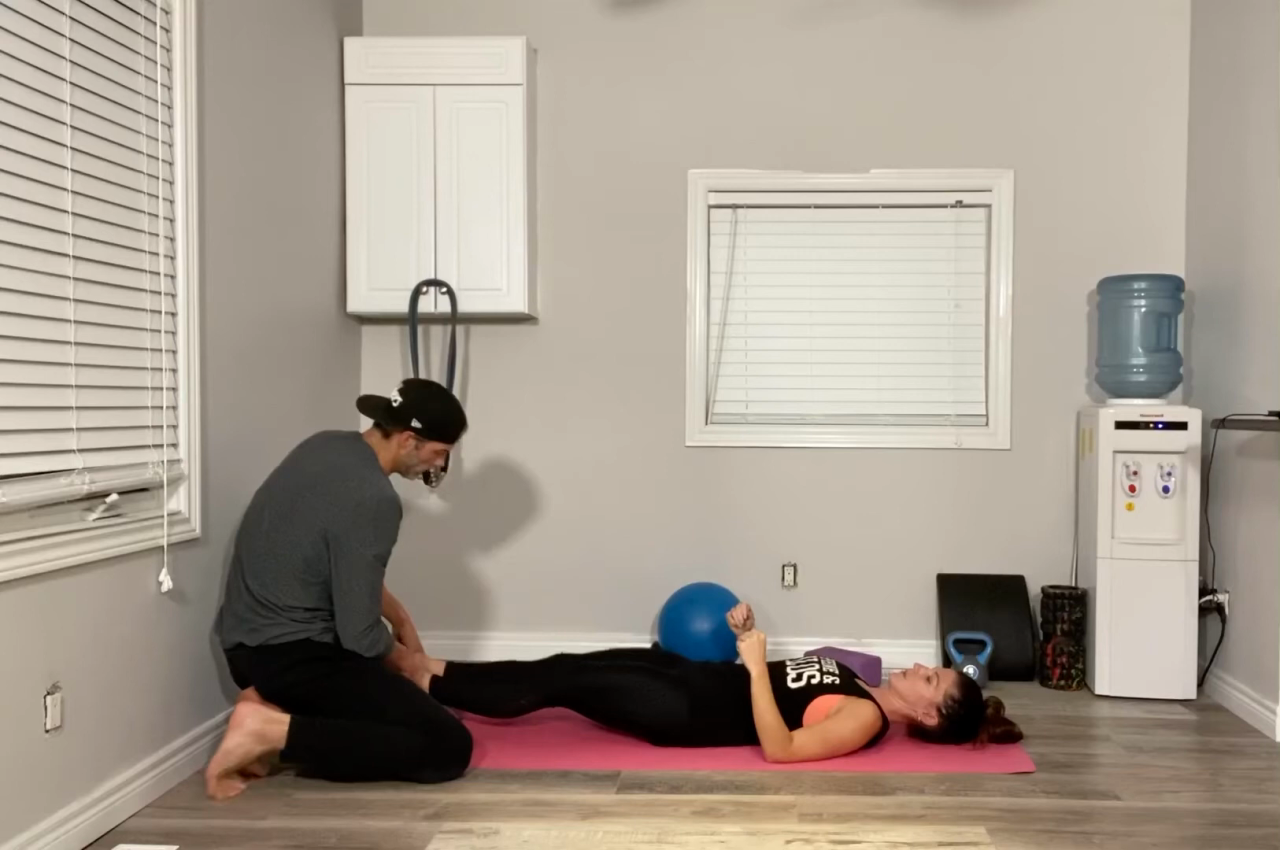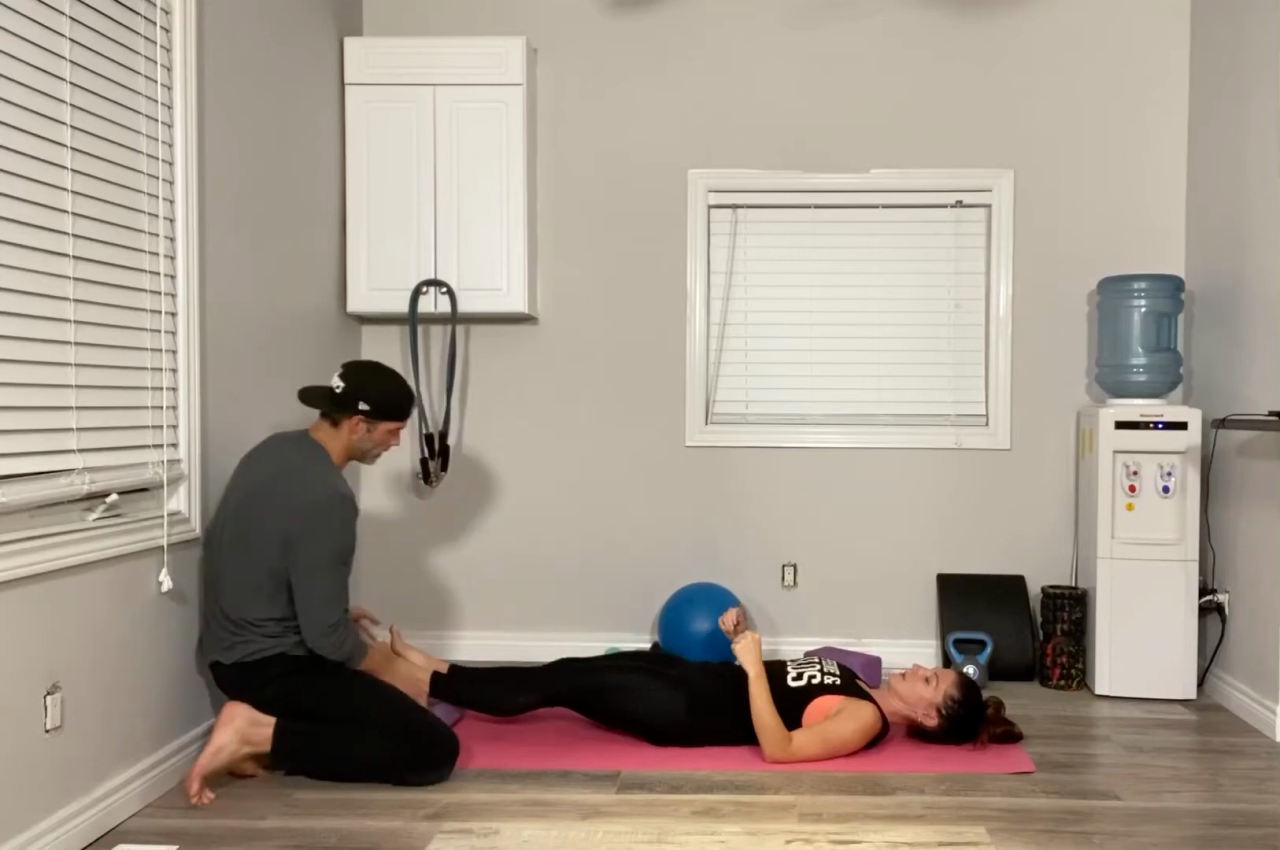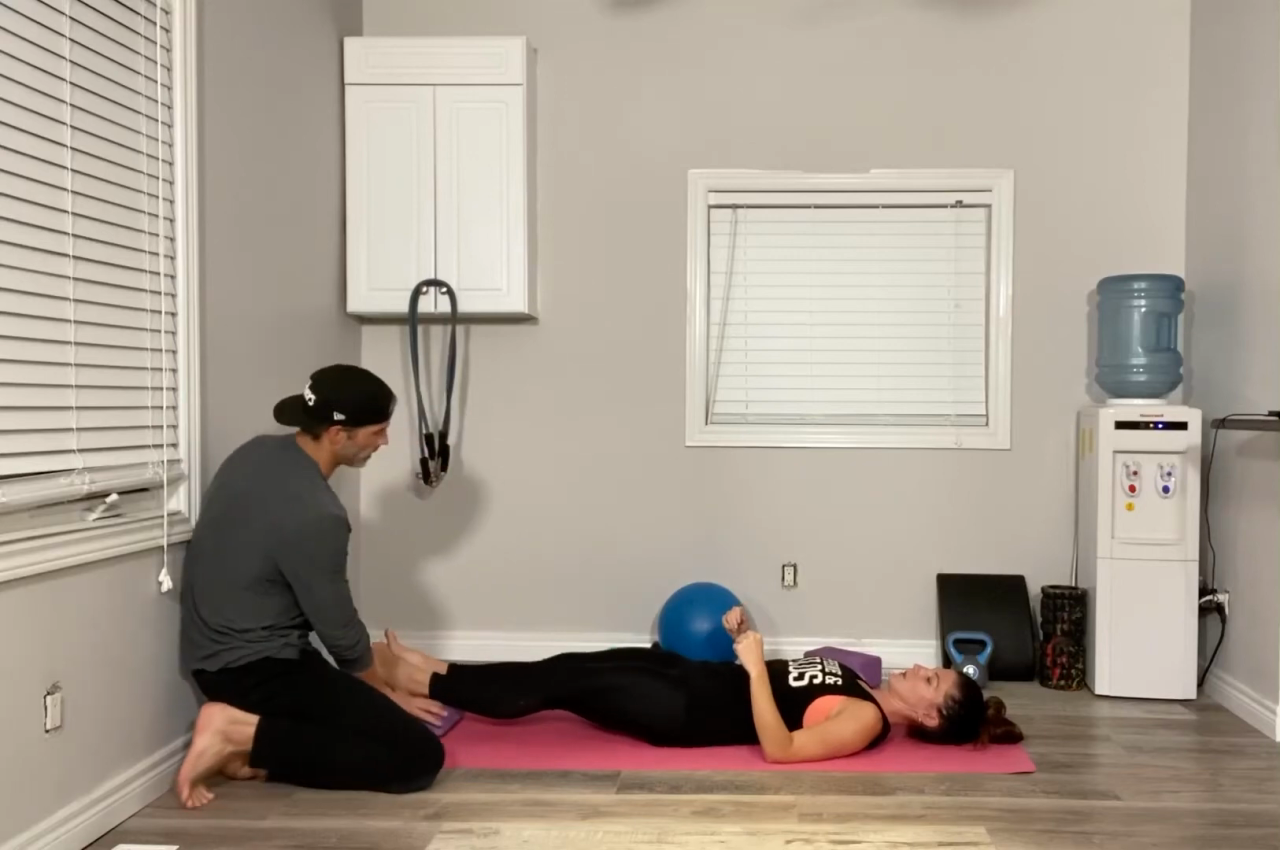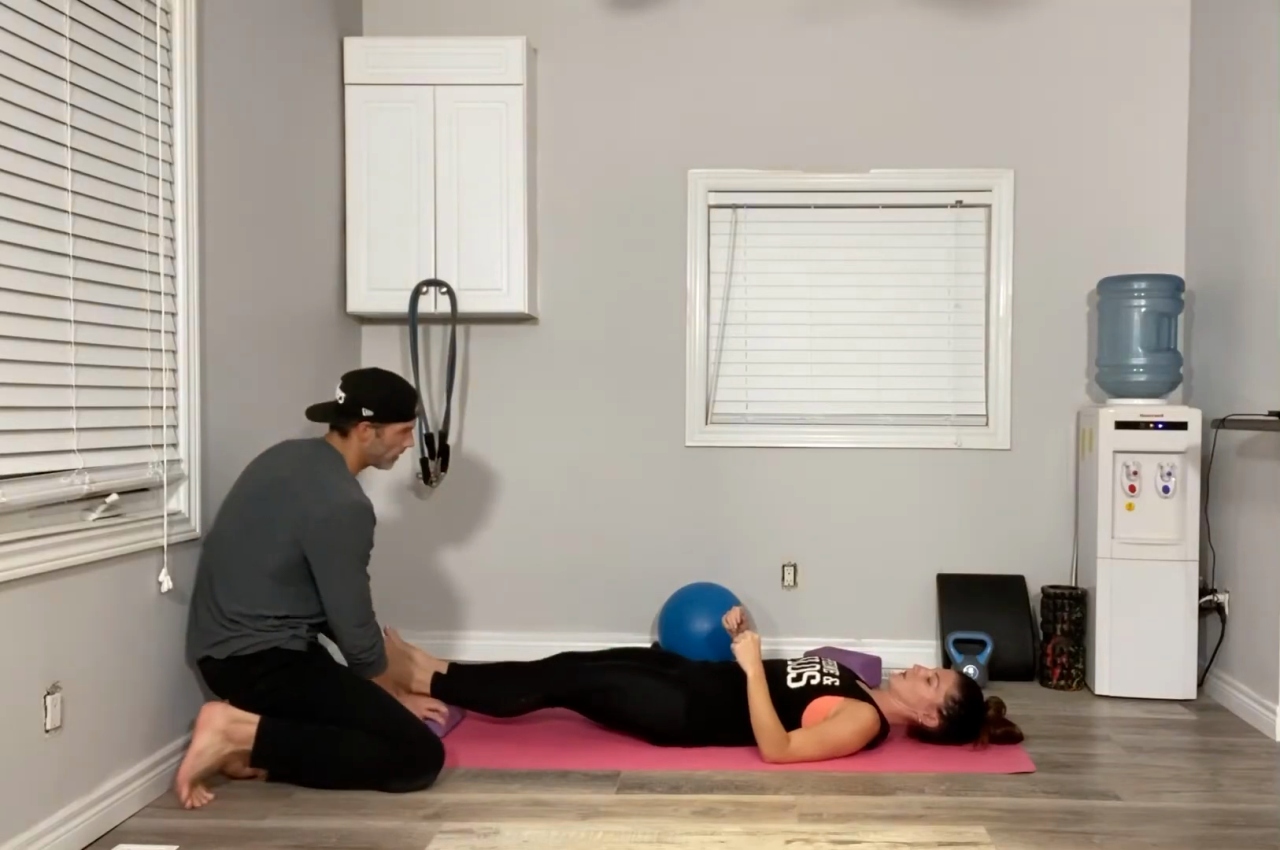
dt=0.4s
person 1, frame 1
left shoulder: (865, 719)
right shoulder: (861, 688)
left elbow: (779, 747)
left wrist: (754, 664)
right wrist: (748, 637)
left hip: (699, 714)
right hip: (707, 678)
left knee: (567, 686)
right knee: (568, 665)
left ankle: (430, 685)
right ankle: (439, 671)
person 1, frame 2
left shoulder: (865, 721)
right shoulder: (860, 689)
left elbow: (777, 747)
left wrist: (751, 665)
right wrist: (744, 639)
left hip: (699, 715)
right hip: (703, 678)
left knee: (568, 686)
right knee: (571, 669)
left ankle: (426, 683)
right ankle: (439, 670)
person 1, frame 3
left shoulder: (866, 722)
right shoulder: (860, 688)
left elbow: (778, 746)
left wrist: (756, 666)
right wrist: (746, 637)
left hip: (699, 714)
right hip: (703, 678)
left knee: (568, 686)
right knee: (569, 665)
left ankle: (427, 685)
right ankle: (436, 671)
person 1, frame 4
left shoulder: (864, 723)
right shoulder: (860, 690)
left elbow: (775, 747)
left wrist: (751, 666)
right wrist: (745, 638)
left hip: (699, 714)
right hip: (703, 677)
left knee: (568, 684)
right knee: (571, 665)
left ankle: (429, 683)
right ankle: (438, 670)
person 2, frame 1
left shoulder: (325, 447)
right shoulder: (373, 500)
right elbow: (360, 633)
left wrist: (401, 619)
right wrist: (404, 661)
right hip: (291, 652)
right knee: (449, 748)
left ankle: (274, 707)
right ankle: (275, 732)
person 2, frame 2
left shoulder: (277, 449)
right shoulder: (326, 499)
right elbow: (327, 636)
left wrist: (339, 614)
right wrist: (389, 673)
left hip: (236, 650)
right hip: (272, 663)
right knee: (434, 749)
left ankle: (260, 723)
right ankle: (259, 734)
person 2, frame 3
left shoulder: (260, 452)
right shoulder: (313, 516)
right elbow: (339, 627)
right wrist: (385, 691)
left hip: (221, 655)
right hip: (255, 667)
left knee: (361, 716)
right knee: (419, 757)
left ankle: (248, 729)
right ankle: (241, 733)
person 2, frame 4
left shoulder: (292, 456)
right shoulder: (342, 505)
right elbow: (354, 629)
left wrist: (396, 659)
right wrist: (396, 695)
left hip: (225, 647)
right hip: (260, 657)
left knee: (365, 715)
right knee: (419, 756)
left ankle: (250, 721)
right ankle: (243, 734)
